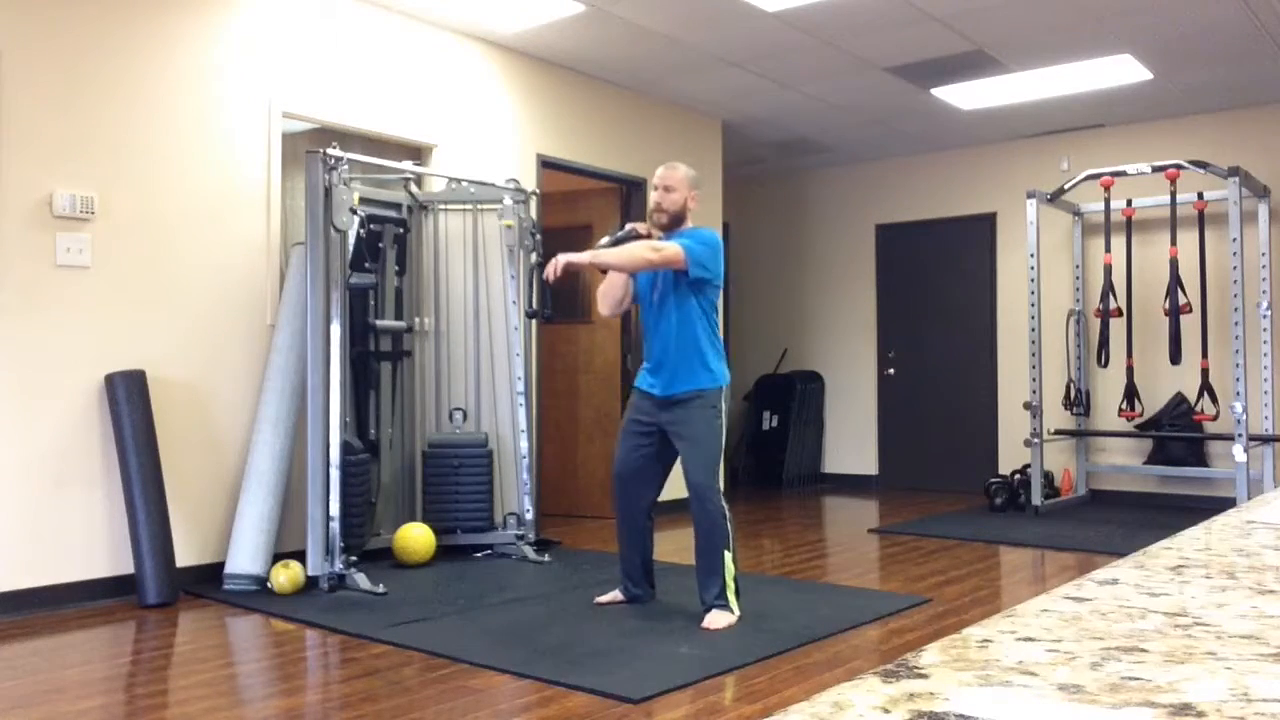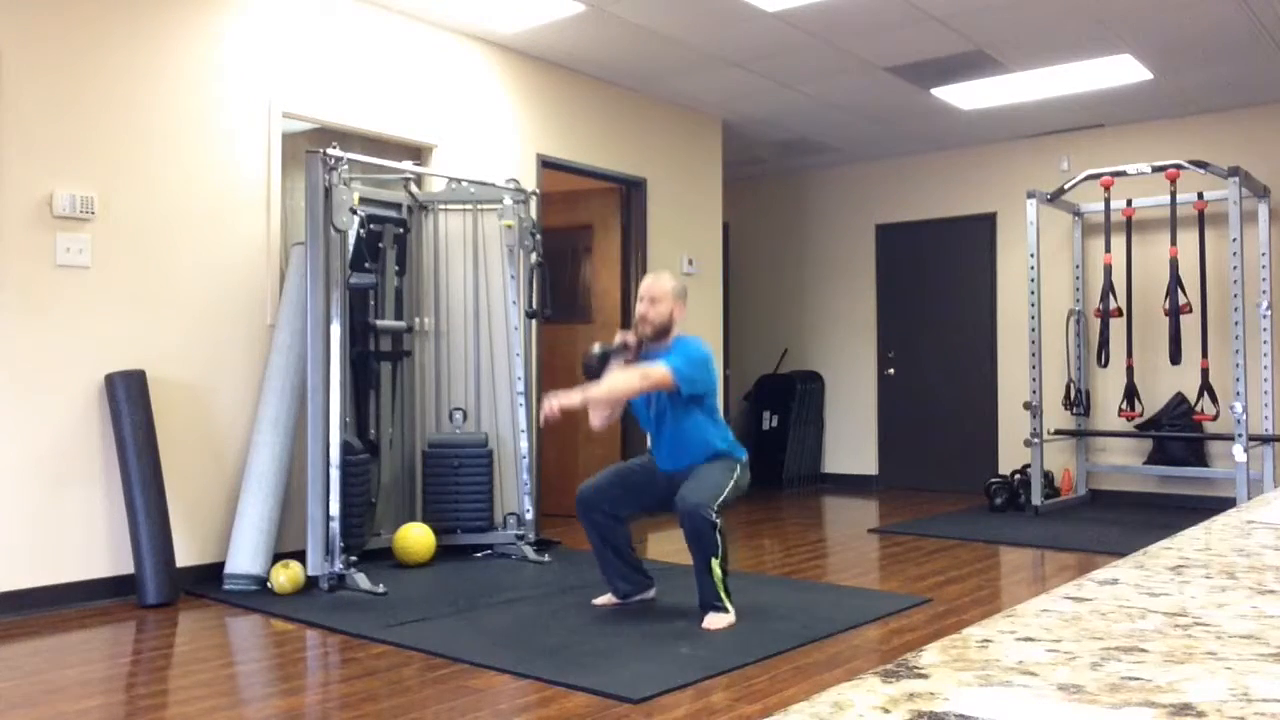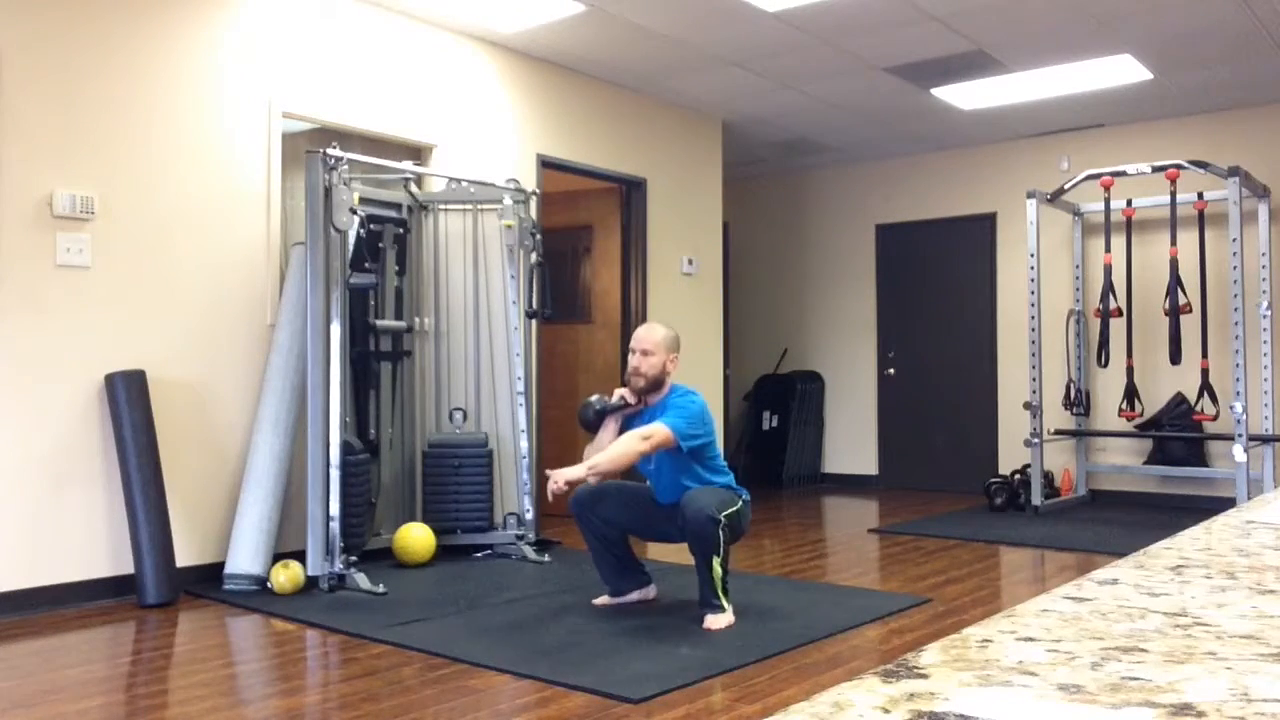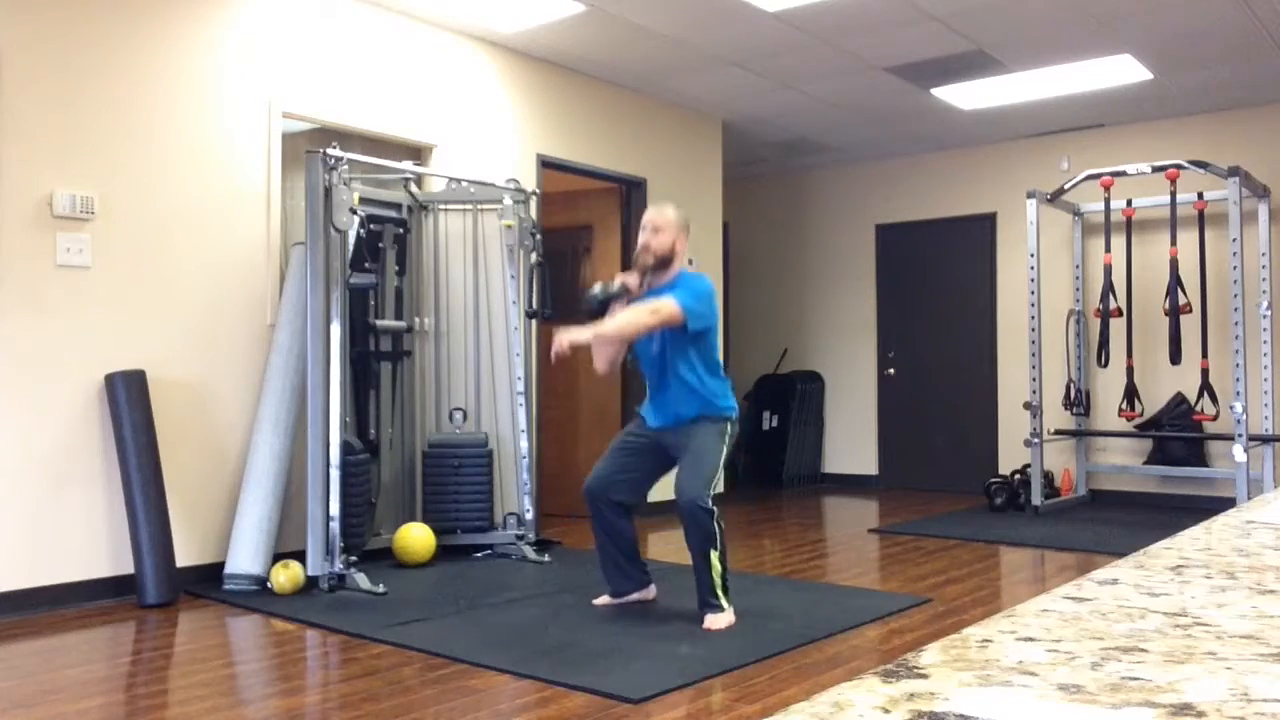
dt=0.4s
person 1, frame 1
left shoulder: (705, 243)
right shoulder: (643, 251)
left elbow: (654, 255)
right elbow: (608, 306)
left wrist: (585, 257)
right wrist: (622, 253)
left hip: (697, 392)
right hip: (649, 391)
left knee: (703, 491)
right knee: (629, 487)
left ankle: (722, 599)
right ankle: (636, 586)
person 1, frame 2
left shoulder: (693, 354)
right shoulder: (635, 356)
left elbow: (643, 380)
right elbow: (600, 420)
left wrist: (575, 395)
right wrist: (617, 363)
left hip: (716, 461)
right hip: (663, 463)
left knee: (694, 506)
right knee: (592, 498)
left ankle: (718, 602)
right ankle: (632, 584)
person 1, frame 3
left shoulder: (688, 407)
right shoulder: (630, 408)
left elbow: (644, 442)
right elbow: (596, 474)
left wrist: (579, 471)
right wrist: (613, 416)
left hip: (719, 502)
left knee: (698, 508)
right knee: (586, 500)
left ankle: (717, 603)
right ankle: (631, 583)
person 1, frame 4
left shoulder: (696, 288)
right shoulder: (636, 295)
left elbow: (653, 315)
right elbow: (603, 364)
left wrist: (583, 333)
right wrist: (621, 301)
left hip: (706, 420)
right hip: (655, 420)
left knee: (692, 497)
right knee: (600, 489)
left ankle: (717, 602)
right ankle: (631, 583)
